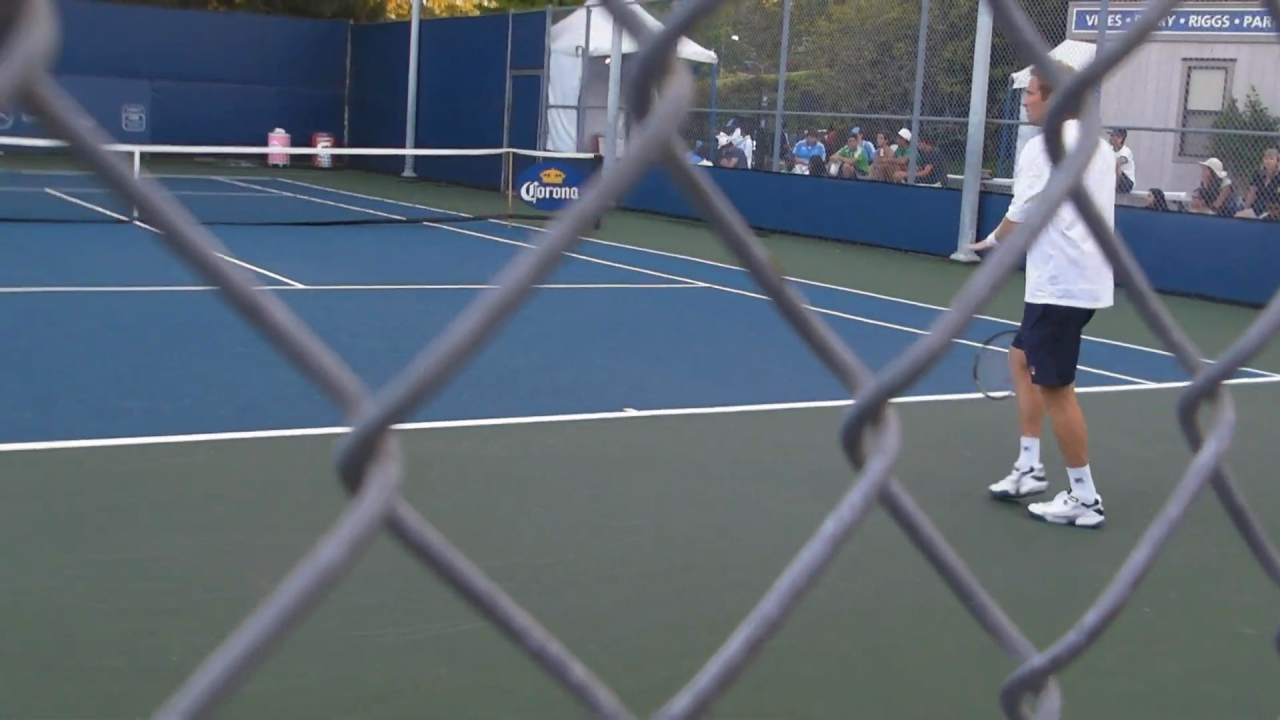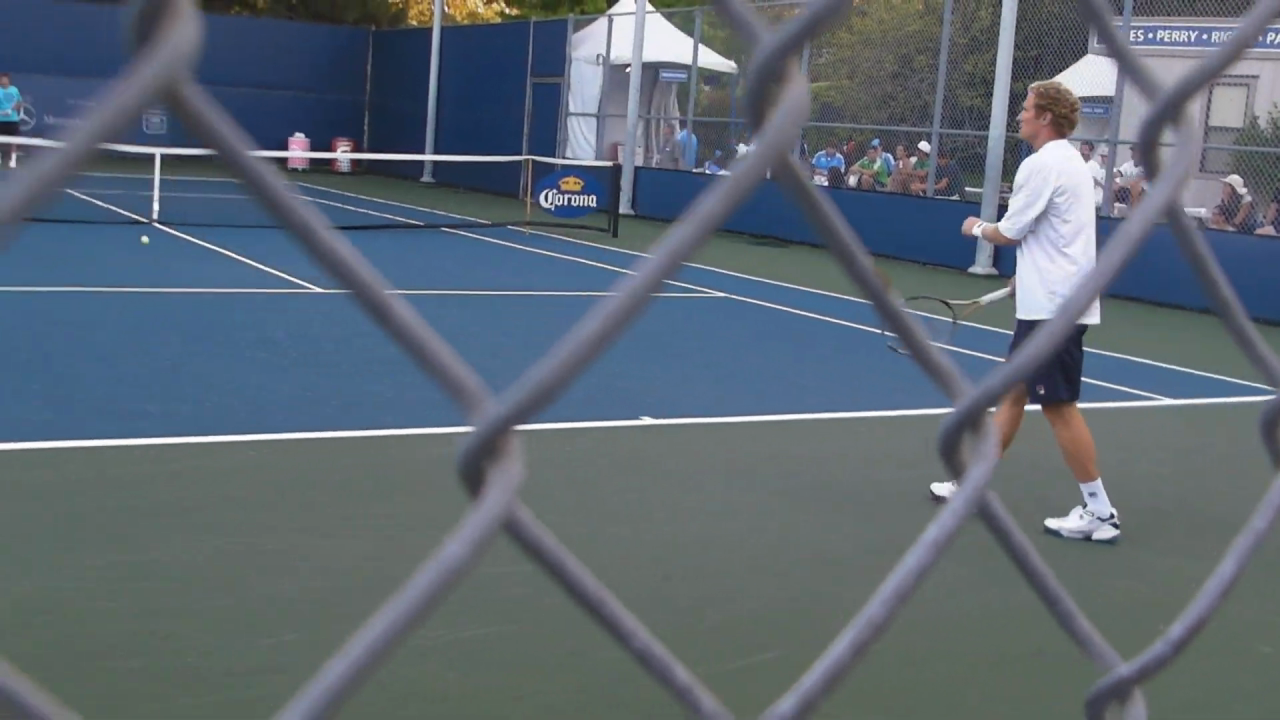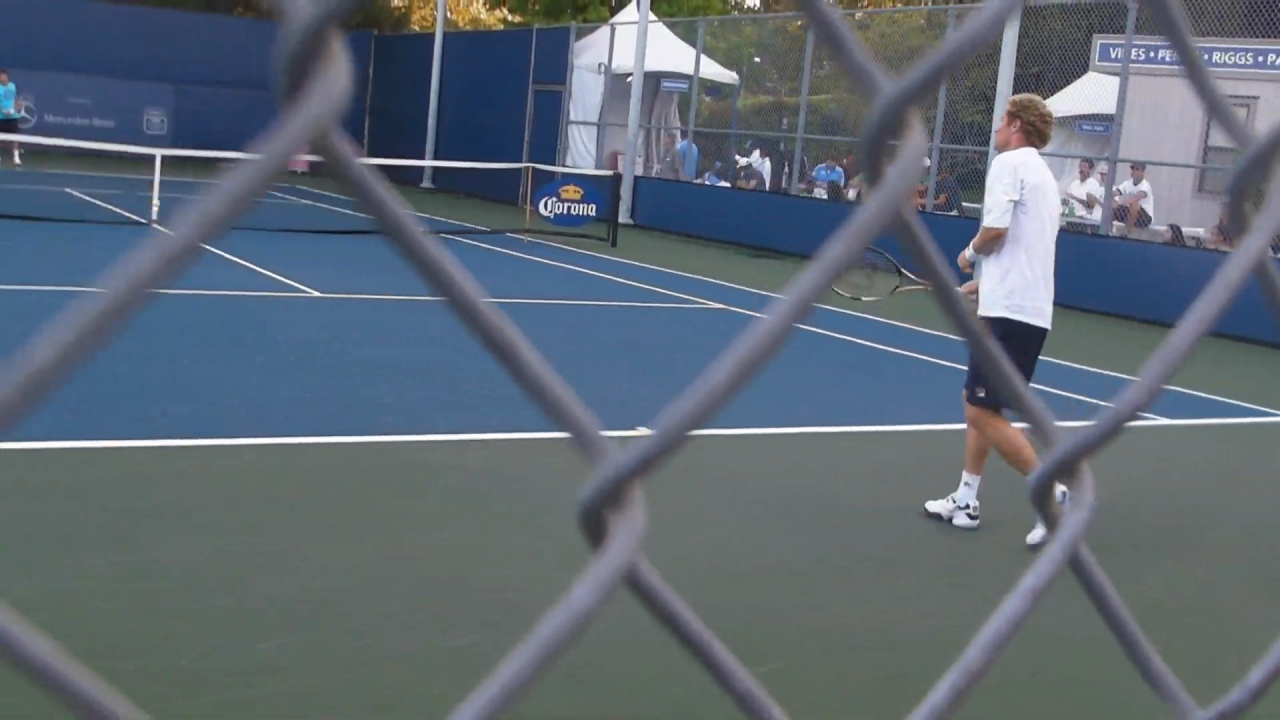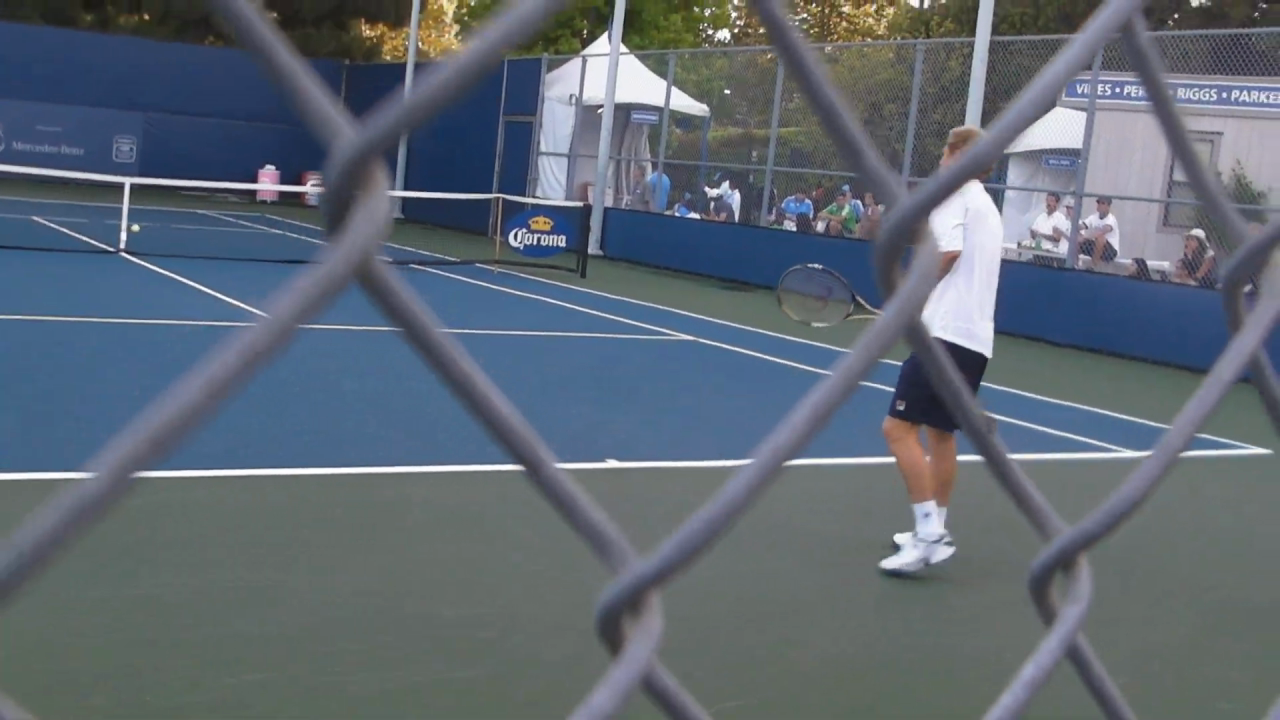
dt=0.2s
person 1, frame 1
left shoulder: (1042, 146)
right shoulder: (1099, 147)
left elbow: (1019, 218)
left wrist: (990, 241)
left hip: (1058, 287)
right hip: (1085, 282)
left knee: (1055, 390)
right knee: (1021, 361)
left ankle: (1085, 499)
right ankle: (1032, 467)
person 1, frame 2
left shoulder: (1041, 164)
right shoulder: (1073, 162)
left elbow: (1009, 234)
left wrist: (978, 228)
right wrist: (1027, 275)
left hip: (1051, 308)
right hip: (1051, 302)
left knee: (1060, 409)
right knee: (1013, 393)
left ankle: (1100, 513)
person 1, frame 3
left shoulder: (1009, 163)
right shoulder: (1040, 172)
left elbow: (994, 231)
left wrist: (970, 254)
right wrist: (981, 282)
left hip: (1009, 310)
right hip: (1027, 308)
left knee: (983, 413)
right knee: (983, 408)
left ankle: (1052, 494)
right ankle: (966, 501)
person 1, frame 4
left shoulder: (953, 192)
right shoulder: (987, 204)
left elbow: (947, 253)
left wrist: (923, 289)
right wrist: (927, 309)
left hip: (948, 335)
right hip: (975, 338)
left knee: (898, 429)
right knee: (939, 434)
left ankle: (931, 535)
right ankle: (932, 532)
